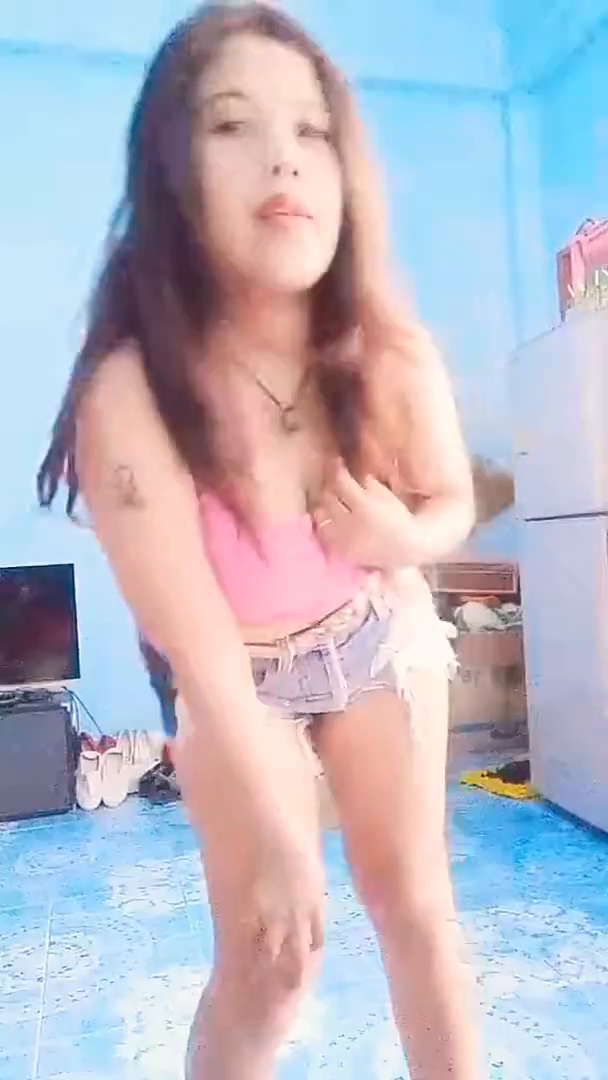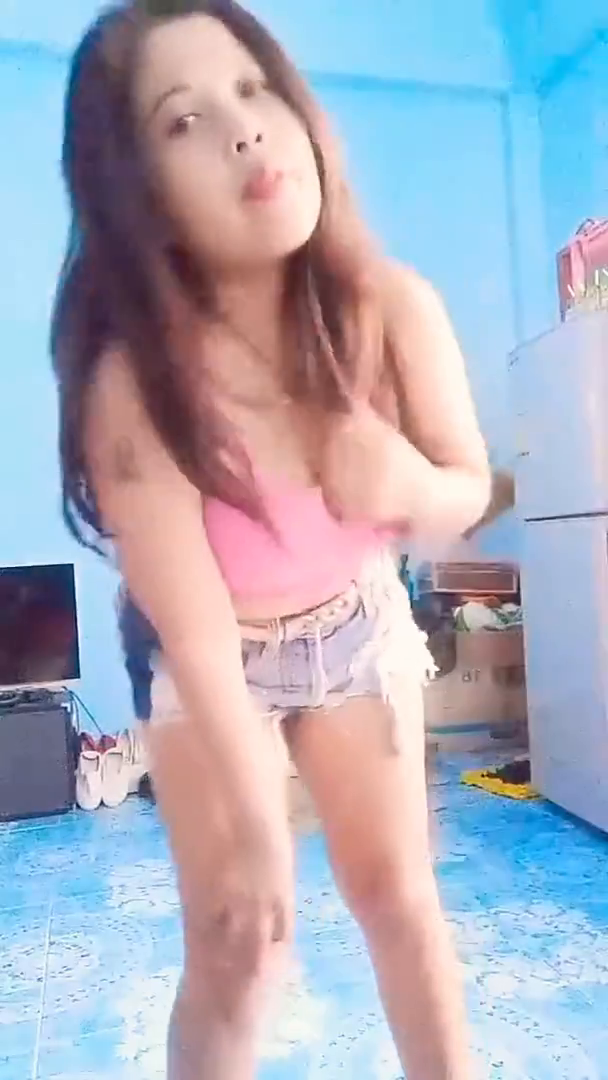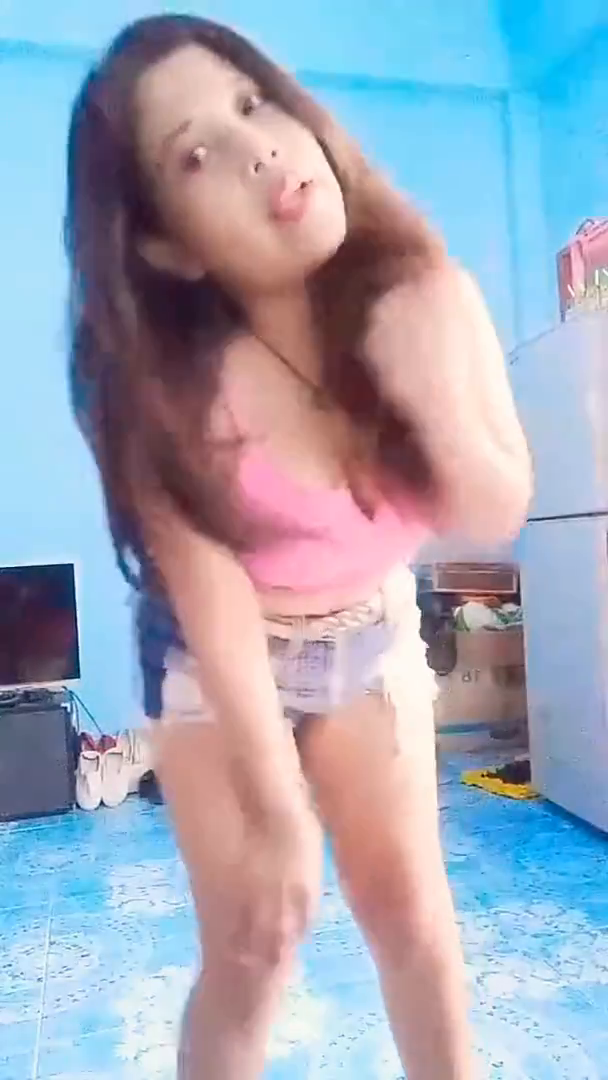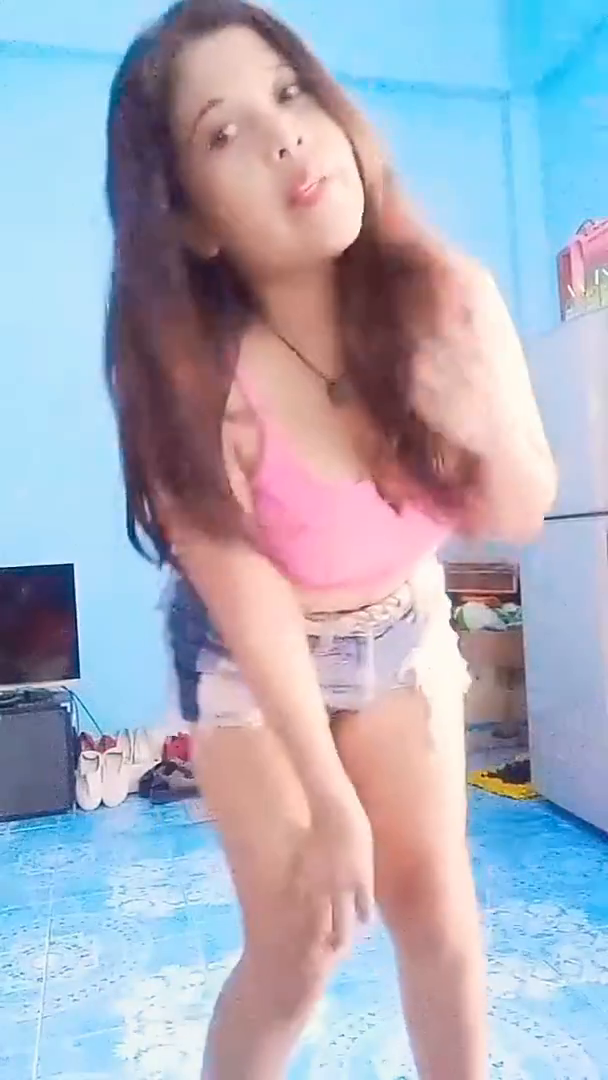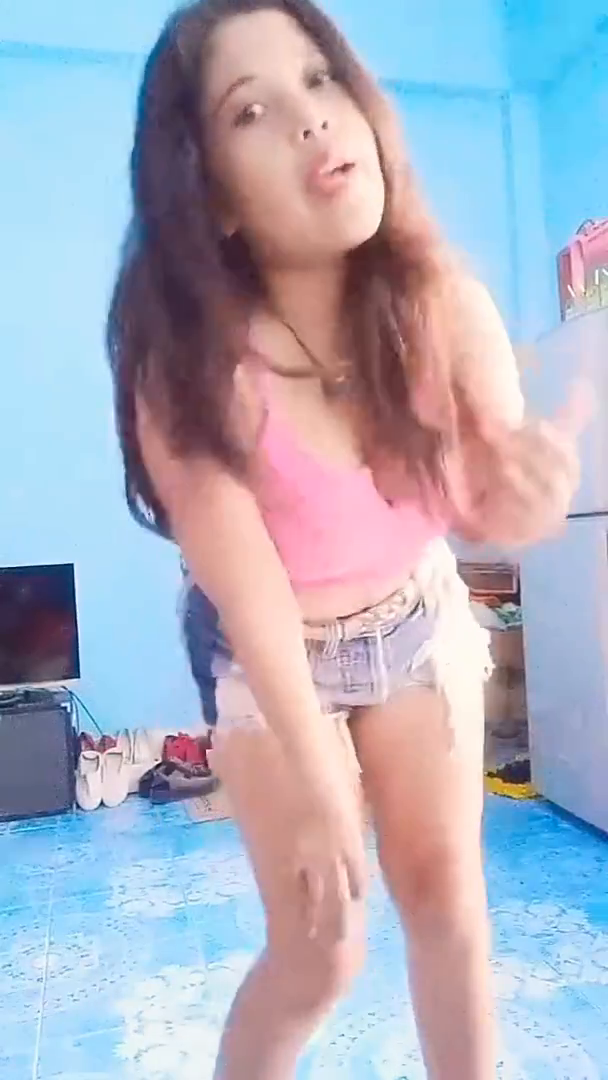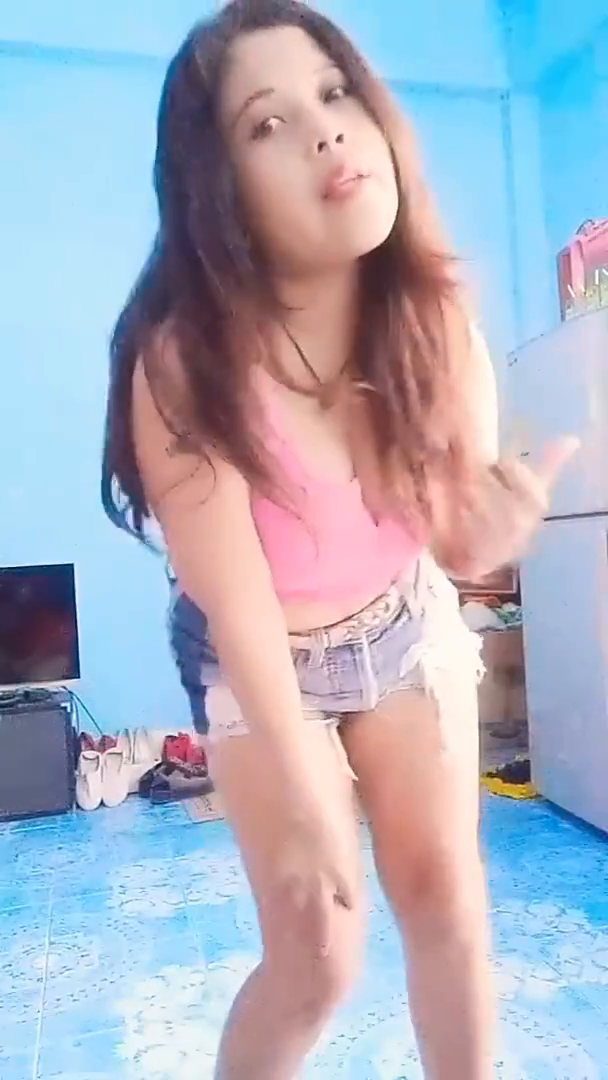
dt=0.2s
person 1, frame 1
left shoulder: (388, 353)
right shoulder: (131, 400)
left elbow: (453, 500)
right elbow: (202, 654)
left wrist: (404, 537)
right wrist: (277, 843)
left hip: (382, 634)
right hip: (243, 677)
left knee: (413, 897)
right knee: (271, 953)
person 1, frame 2
left shoulder: (393, 309)
right shoulder: (135, 383)
left elbow: (469, 488)
right elbow: (194, 630)
left wrist: (409, 487)
right wrist: (255, 827)
left hip: (360, 629)
right hip: (217, 666)
left knee: (400, 896)
right knee: (238, 947)
person 1, frame 3
left shoulder: (432, 301)
right shoulder: (170, 394)
left elbow: (501, 509)
right elbow: (223, 623)
left wrist: (445, 411)
right wrist: (281, 819)
left hip: (374, 639)
right hip: (218, 666)
left knee: (413, 913)
right knee: (253, 950)
person 1, frame 4
left shoulder: (445, 300)
right shoulder: (191, 381)
left elbow: (517, 517)
right elbow: (257, 615)
left wrist: (489, 425)
right wrist: (332, 809)
left hip: (403, 636)
right hip: (250, 664)
left knee: (438, 908)
right knee: (299, 944)
person 1, frame 5
left shoulder: (444, 306)
right shoulder: (191, 362)
left elbow: (500, 525)
right elbow: (249, 596)
left wrist: (538, 488)
right wrist: (319, 796)
left hip: (421, 626)
right hip: (272, 661)
left knee: (448, 897)
right knee: (321, 946)
person 1, frame 6
left shoulder: (436, 322)
right shoulder: (187, 363)
left elbow: (457, 549)
right elbow: (238, 607)
left wrist: (499, 529)
right wrist: (305, 812)
left hip: (409, 633)
right hip: (266, 666)
left knee: (447, 902)
right knee: (316, 957)
